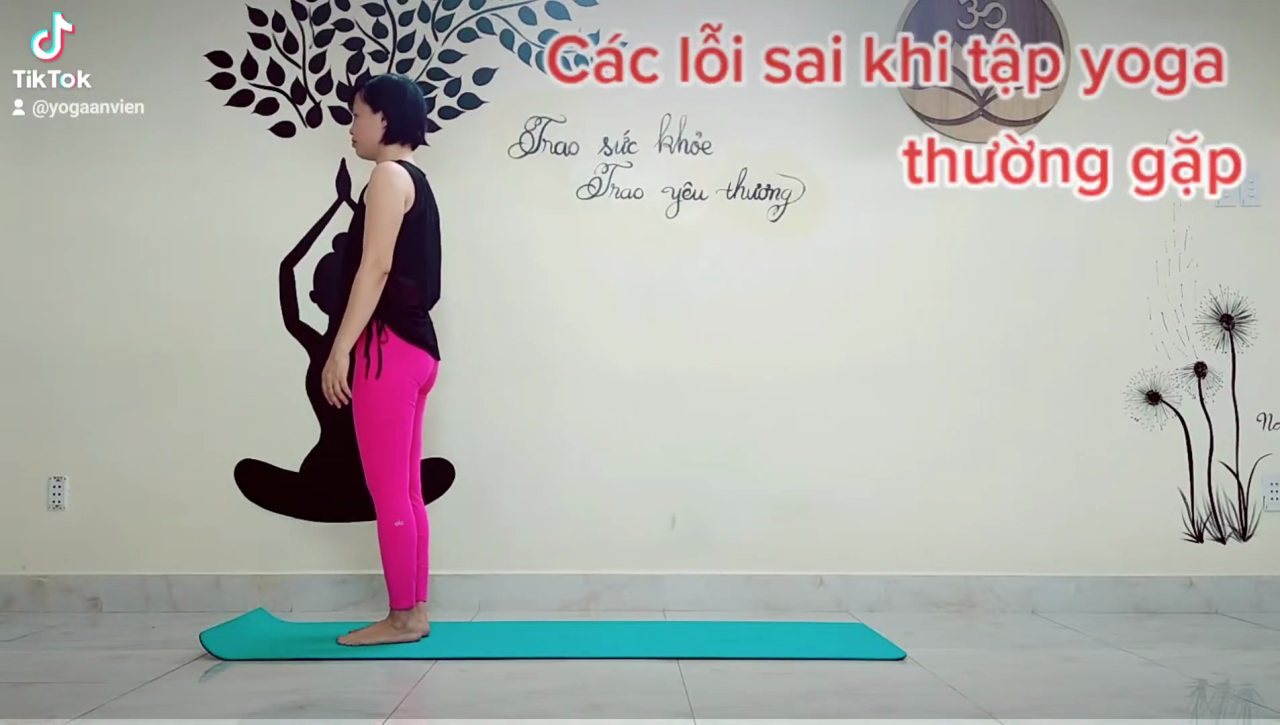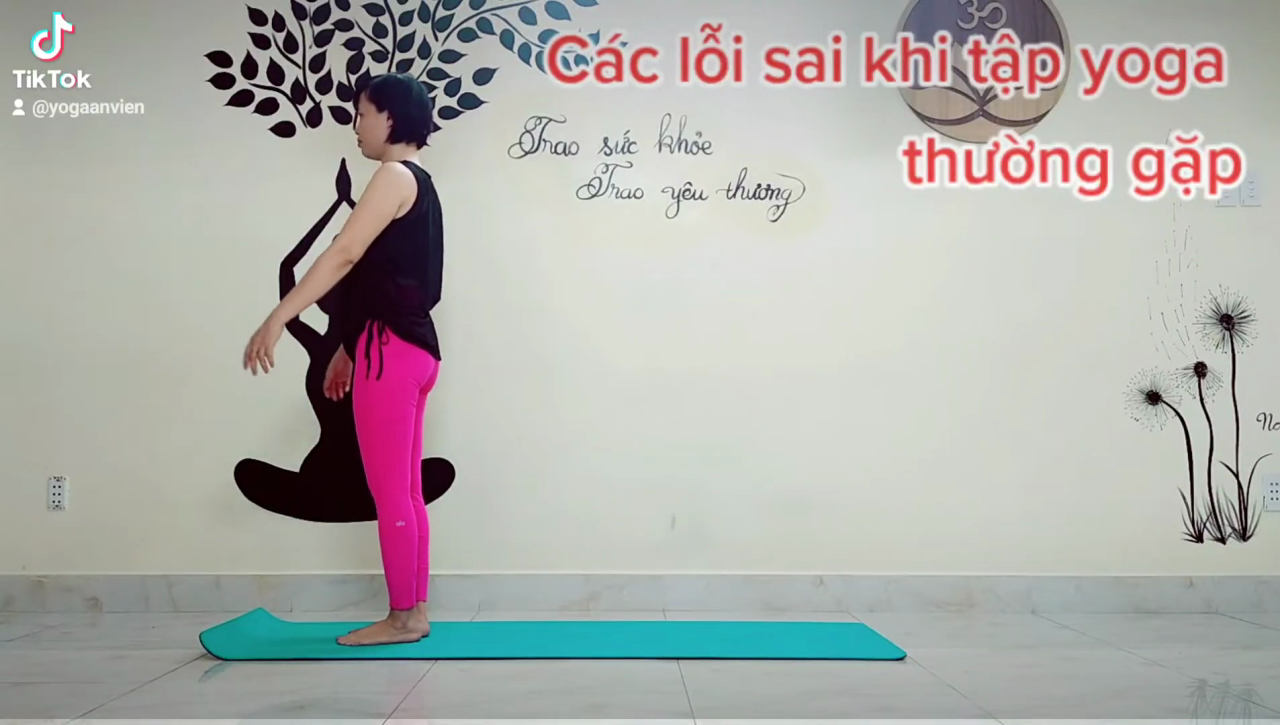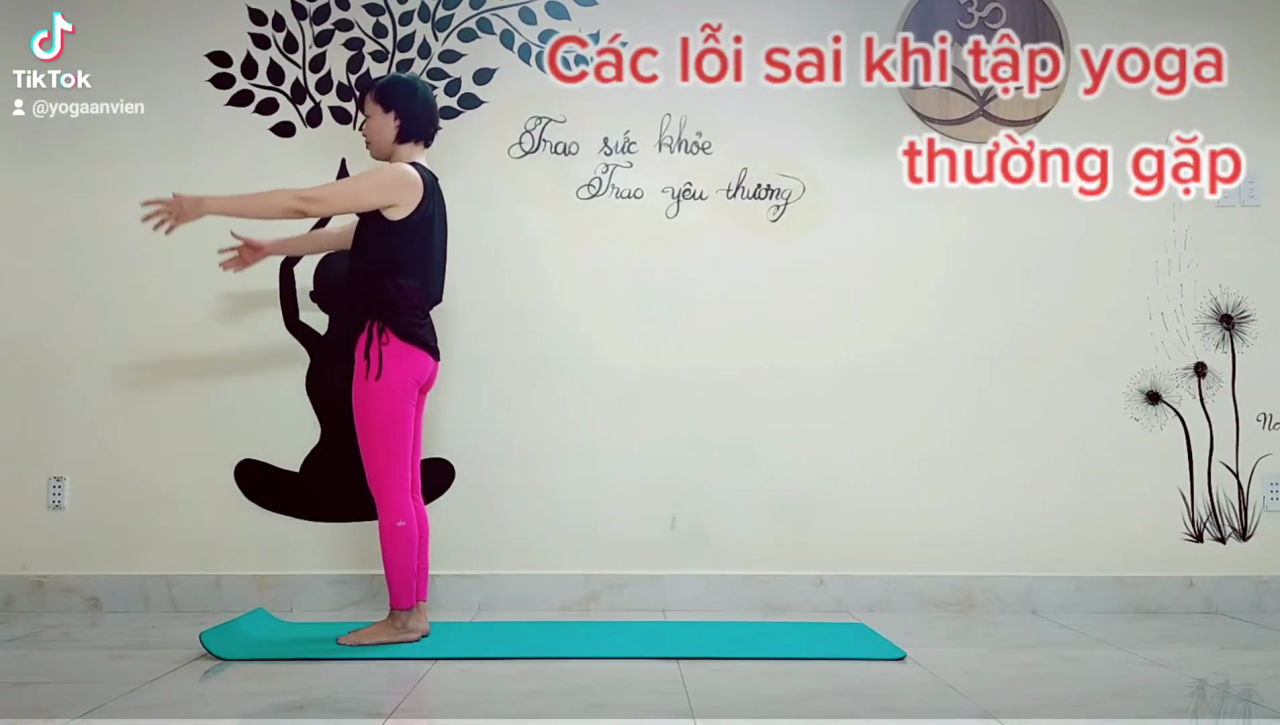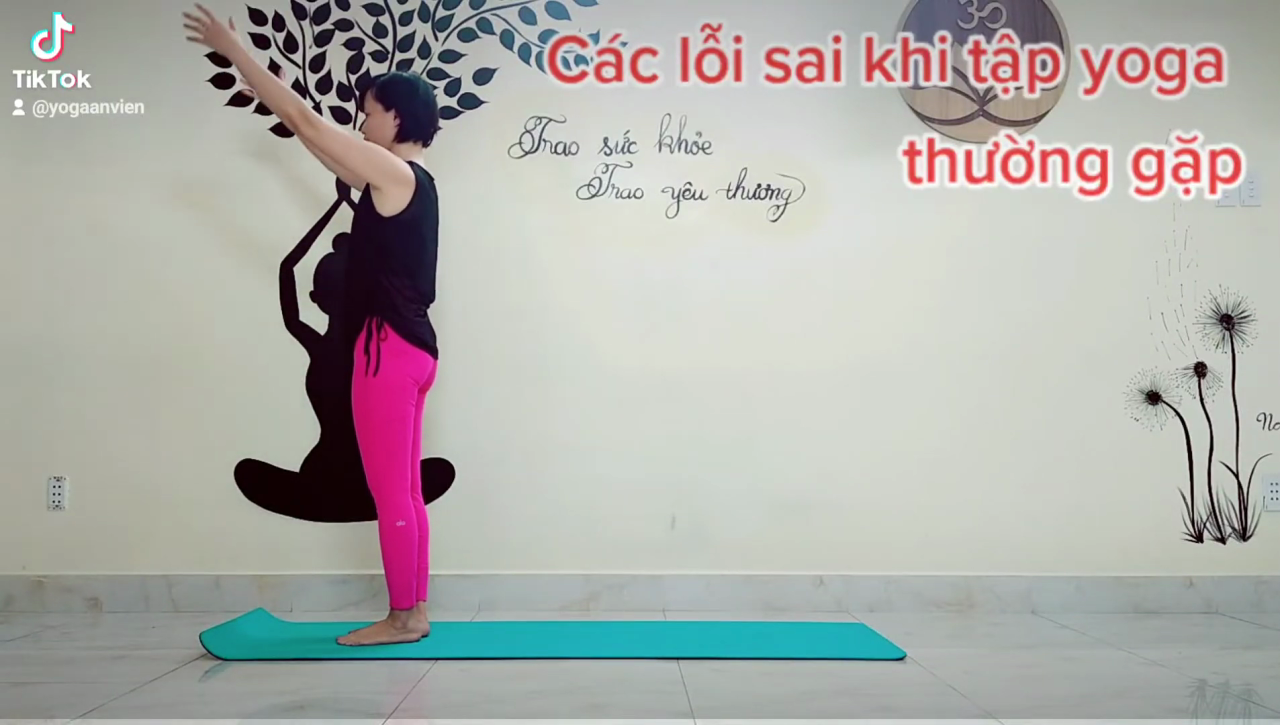
dt=0.4s
person 1, frame 1
left shoulder: (390, 176)
right shoulder: (413, 180)
left elbow: (375, 268)
left wrist: (339, 350)
left hip: (389, 346)
right hip: (411, 345)
left knee: (389, 493)
right knee: (405, 492)
left ankle: (403, 616)
right ankle: (413, 611)
person 1, frame 2
left shoulder: (395, 176)
right shoulder: (415, 182)
left elbow: (344, 254)
left wrist: (277, 318)
right wrist: (348, 348)
left hip: (391, 347)
right hip: (408, 345)
left knee: (391, 494)
right knee: (403, 492)
left ankle: (403, 617)
right ankle: (412, 610)
person 1, frame 3
left shoulder: (400, 177)
right shoulder: (412, 186)
left elbow: (303, 202)
right elbow: (346, 237)
left wrist: (205, 206)
right wrist: (271, 248)
left hip: (391, 347)
right hip: (409, 346)
left knee: (391, 494)
right knee: (404, 492)
left ankle: (403, 616)
right ankle: (412, 610)
person 1, frame 4
left shoulder: (392, 172)
right shoulder: (404, 181)
left elbow: (305, 119)
right elbow: (317, 134)
right wrist: (253, 75)
left hip: (388, 346)
right hip: (406, 344)
left knee: (390, 493)
right knee: (402, 491)
left ankle: (404, 615)
right ankle: (409, 610)
